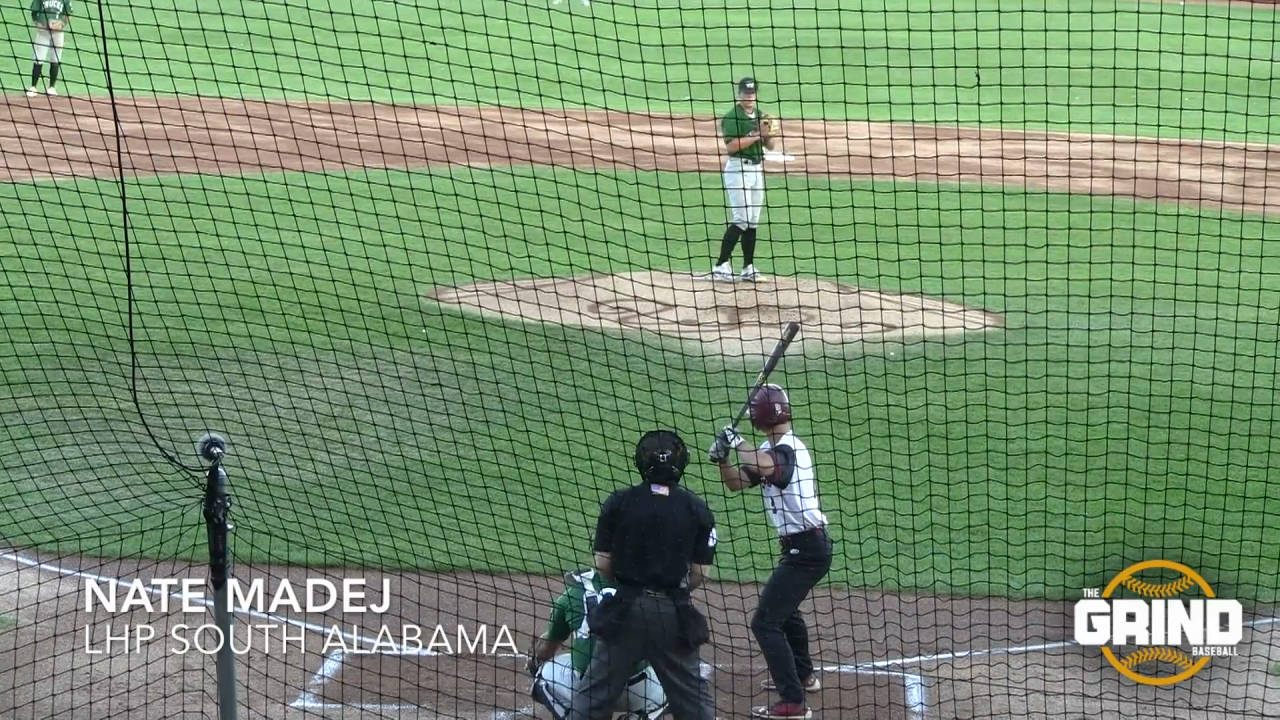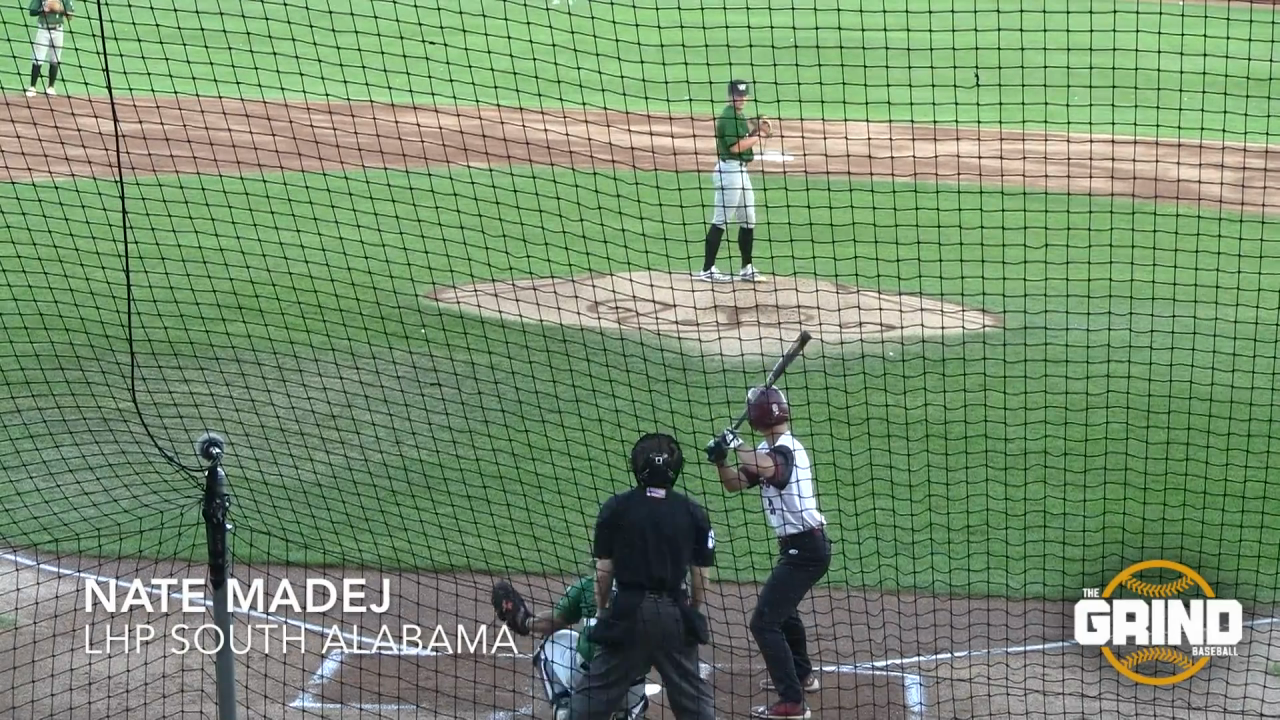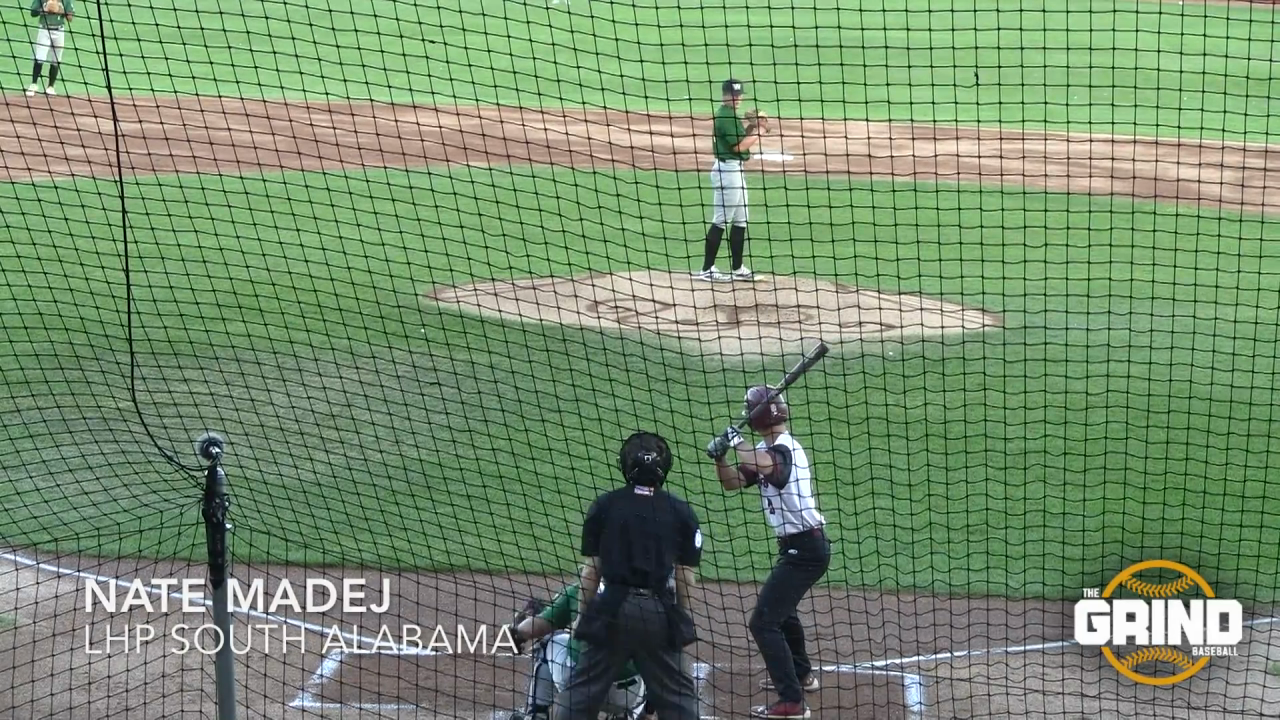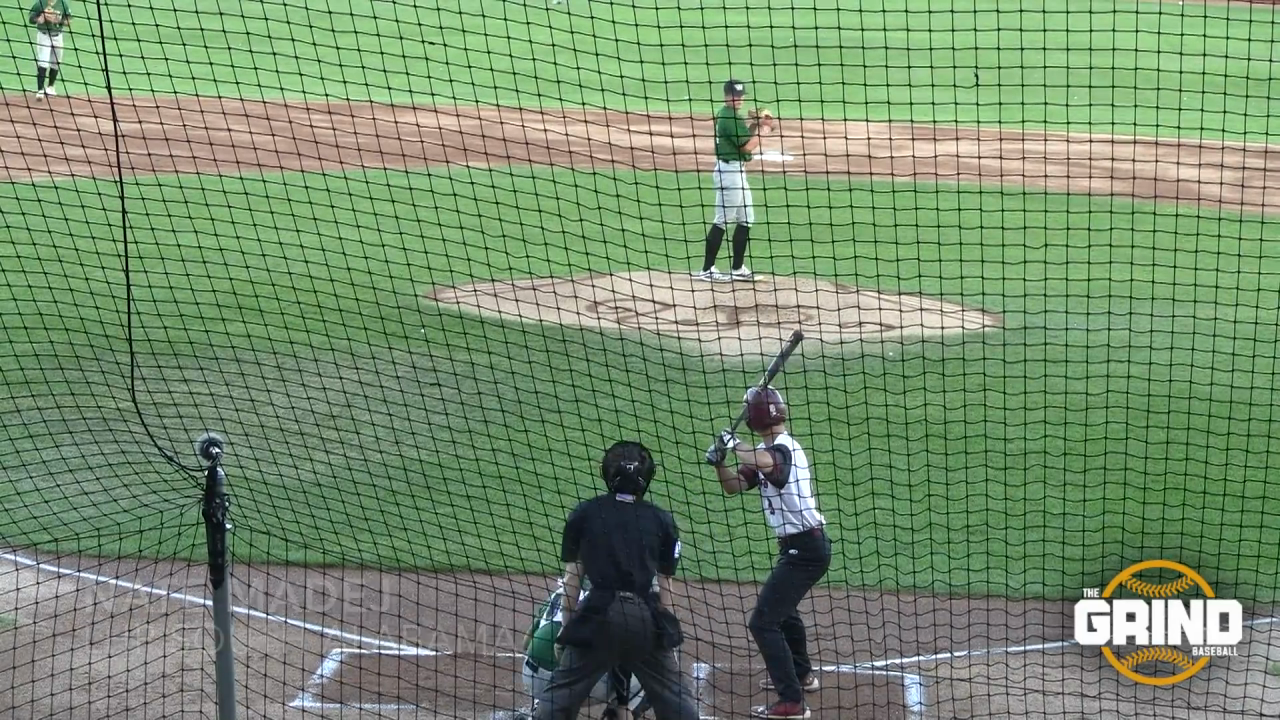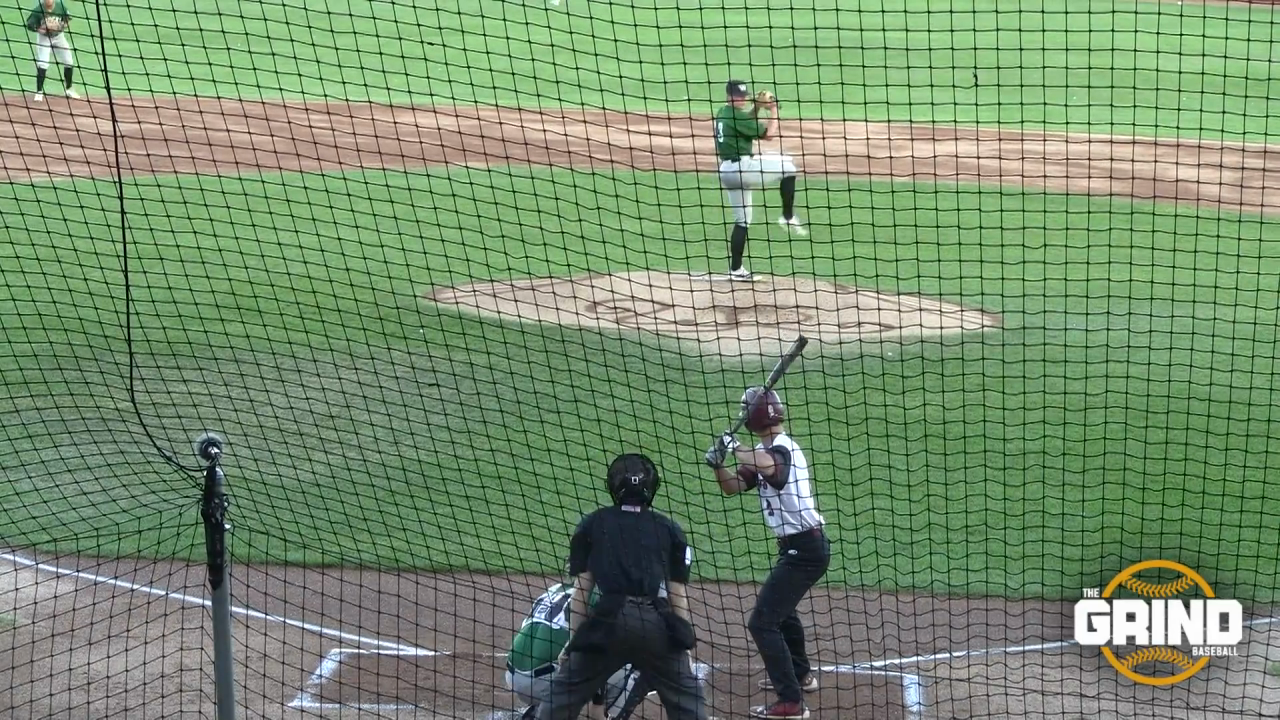
dt=0.4s
person 1, frame 1
left shoulder: (788, 449)
right shoulder: (771, 449)
left elbow: (766, 467)
right elbow: (737, 483)
left wrist: (737, 443)
right wrist: (723, 459)
left hip: (806, 548)
right hip: (804, 546)
left knee: (765, 622)
right knee: (784, 609)
right ankle: (803, 675)
person 1, frame 2
left shoulder: (786, 449)
right shoulder: (768, 450)
left elbow: (767, 469)
right elbow: (736, 484)
left wrist: (737, 444)
right wrist: (721, 460)
left hip: (805, 549)
right hip: (801, 546)
left knee: (764, 622)
right knee: (782, 609)
right ankle: (802, 675)
person 1, frame 3
left shoulder: (785, 448)
right shoulder: (768, 449)
left elbow: (766, 467)
right elbow: (732, 482)
left wrist: (737, 442)
right wrist: (720, 457)
left hip: (804, 548)
right hip: (800, 546)
left knee: (763, 622)
right knee: (781, 608)
right ankle: (801, 674)
person 1, frame 4
left shoulder: (784, 448)
right shoulder: (767, 450)
left elbow: (765, 464)
right elbow: (734, 486)
left wrist: (734, 444)
right wrist: (719, 462)
left hip: (805, 549)
right hip: (801, 546)
left knee: (763, 622)
right knee: (782, 609)
right ankle: (801, 674)
person 1, frame 5
left shoulder: (782, 449)
right shoulder: (765, 452)
left elbow: (767, 467)
right elbow: (732, 487)
left wrist: (734, 447)
right wrist: (718, 464)
left hip: (804, 548)
right hip: (800, 546)
left knee: (762, 622)
right knee: (781, 609)
right ankle: (800, 674)
person 2, frame 1
left shoulder: (618, 502)
right shoulder: (697, 509)
left elbow: (602, 563)
right elbow: (699, 574)
left hip: (626, 608)
right hip: (674, 612)
left knee: (595, 690)
right knee: (692, 694)
person 2, frame 2
left shoulder: (615, 507)
right shoulder: (693, 512)
left elbow: (604, 570)
right elbow: (701, 576)
left wrist: (602, 610)
right wrist: (691, 612)
left hip: (629, 611)
right hip: (674, 614)
left knee: (594, 692)
right knee: (693, 696)
person 2, frame 3
left shoulder: (604, 506)
right shoulder: (681, 511)
left elbow: (591, 570)
right elbow: (685, 576)
left wrist: (586, 614)
right wrist: (681, 618)
left hip: (613, 609)
right hip: (660, 611)
left knee: (581, 691)
right knee: (678, 695)
person 2, frame 4
left shoulder: (584, 513)
right shoulder: (662, 520)
left elbow: (573, 576)
right elbow: (664, 584)
left wrist: (566, 625)
right wrist: (665, 628)
left hip: (599, 614)
right hip: (645, 615)
left knee: (561, 693)
right knee: (675, 696)
person 2, frame 5
left shoulder: (591, 524)
right shoulder: (669, 529)
left elbow: (582, 588)
right elbow: (677, 594)
left wrist: (574, 639)
right wrist: (683, 641)
left hip: (609, 620)
right hip: (656, 622)
left knee: (563, 695)
right knee: (687, 698)
person 3, frame 1
left shoulder: (760, 115)
right shoulder: (731, 117)
left elbow: (770, 146)
right elbow: (731, 146)
left wrist: (767, 133)
right wrist: (755, 134)
left hip: (757, 169)
right hip: (738, 169)
left knee: (753, 222)
right knee: (741, 221)
left ankle: (748, 268)
right ankle: (721, 265)
person 3, frame 2
left shoulder: (740, 117)
right shoulder: (727, 118)
right elbow: (736, 147)
left wrist: (757, 132)
right wrist: (759, 135)
left hip: (740, 170)
right hip: (729, 171)
left knee: (748, 221)
right knee: (720, 221)
left ankle: (747, 268)
right ankle: (707, 269)
person 3, frame 3
left shoulder: (730, 114)
right shoulder: (725, 116)
left elbow: (740, 139)
right elbow: (739, 146)
left wrist: (751, 127)
right wrist: (759, 131)
left hip: (734, 170)
right hip: (727, 170)
left knee: (740, 221)
right knee: (721, 221)
left ankle: (737, 268)
right ankle: (707, 269)
person 3, frame 4
left shoulder: (729, 115)
right shoulder: (729, 117)
left elbow: (742, 137)
right elbow: (748, 146)
left wrist: (755, 125)
right wrist: (765, 129)
left hip: (736, 171)
right hip: (730, 172)
left knee: (745, 220)
right knee: (721, 222)
left ankle: (738, 268)
right ankle: (707, 269)
person 3, frame 5
left shoulder: (721, 114)
right shoulder: (737, 116)
right elbow: (768, 134)
left wrist: (756, 108)
right wrist: (773, 111)
left hip: (726, 170)
right hip: (742, 167)
left knee: (742, 221)
right knee: (788, 167)
left ankle: (736, 269)
right ankle: (788, 217)
